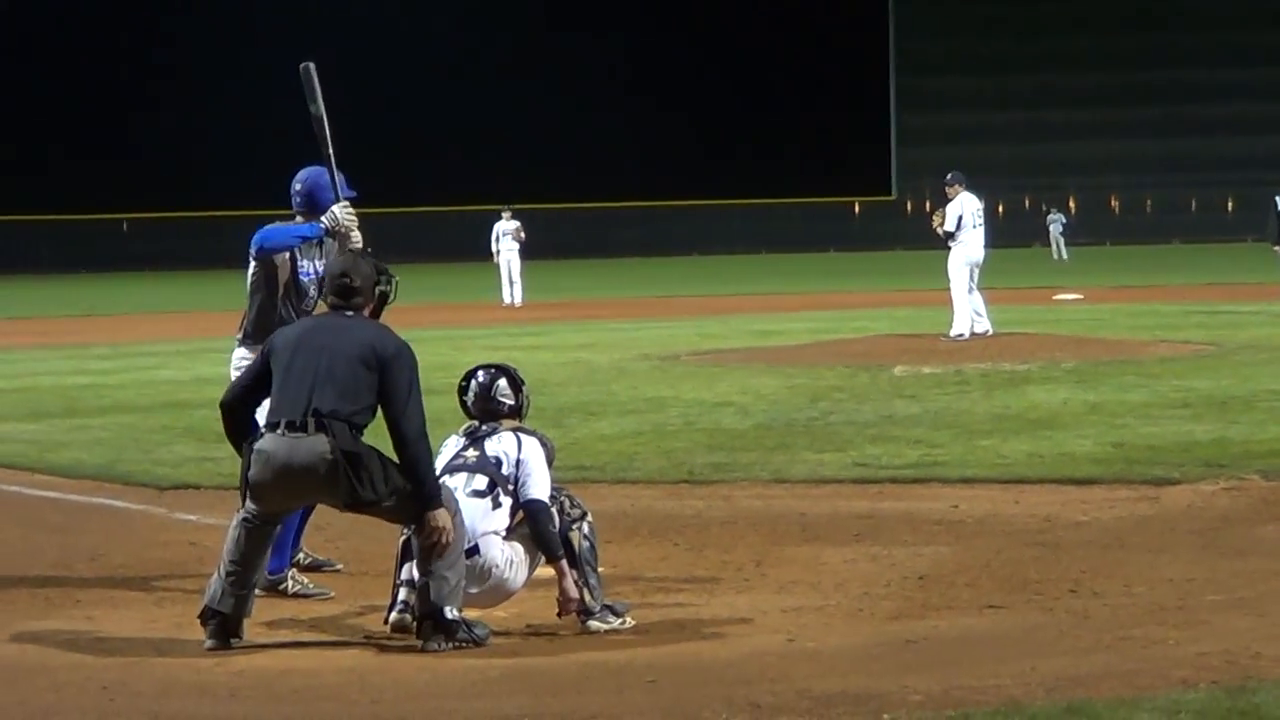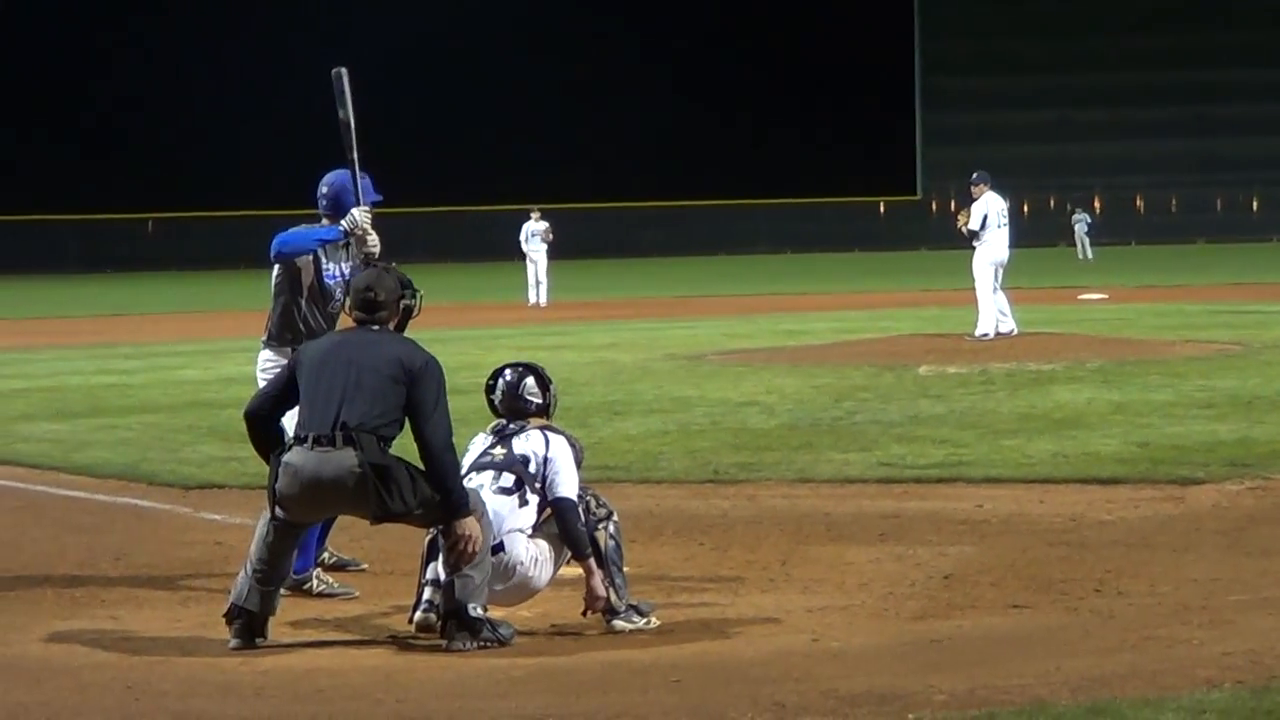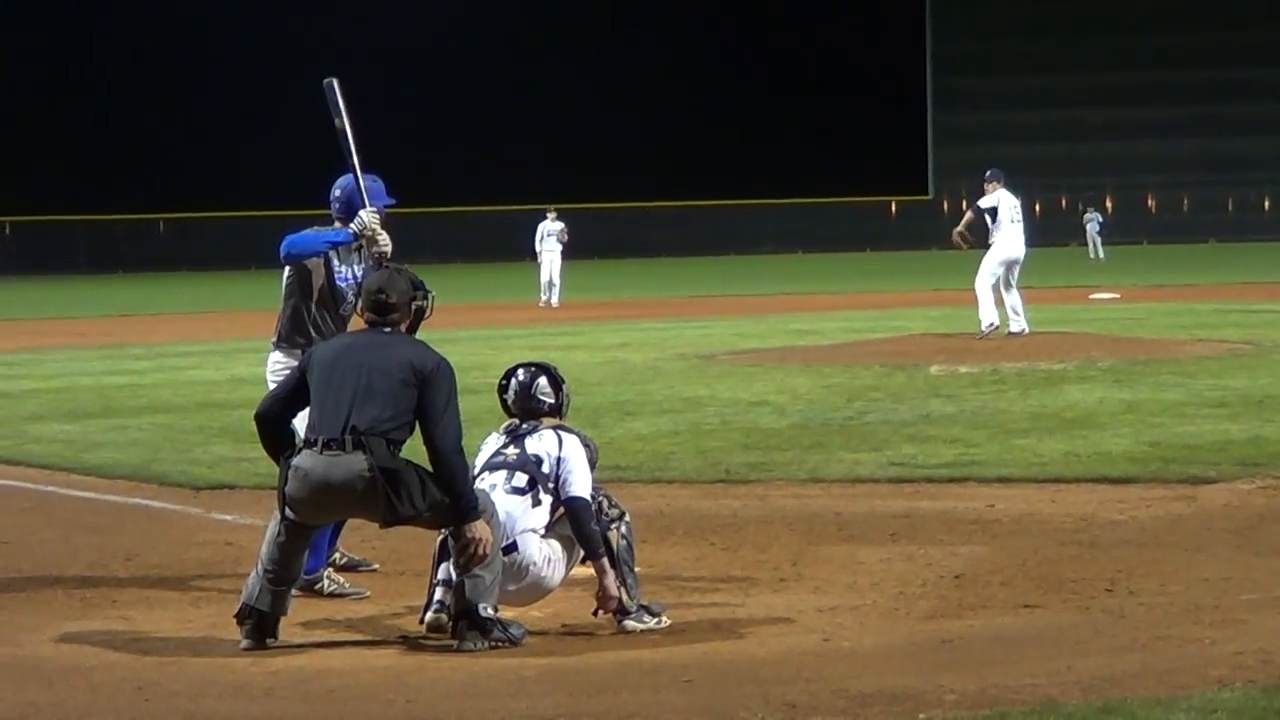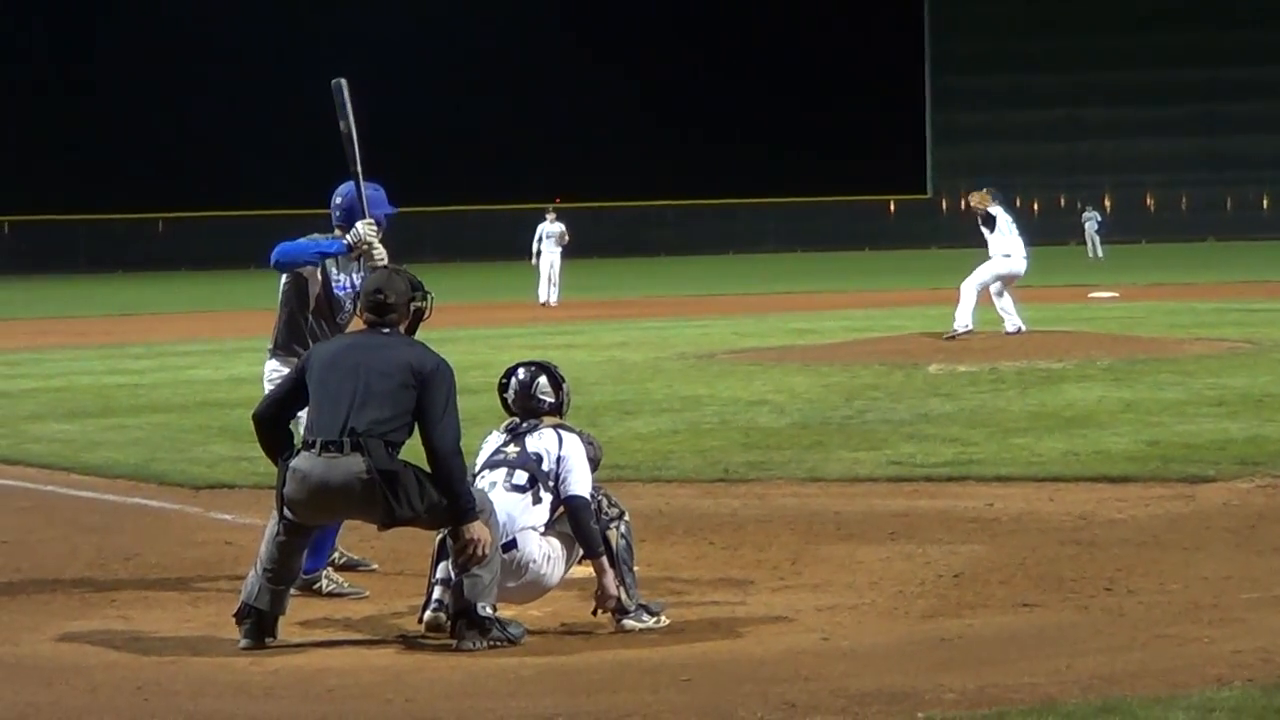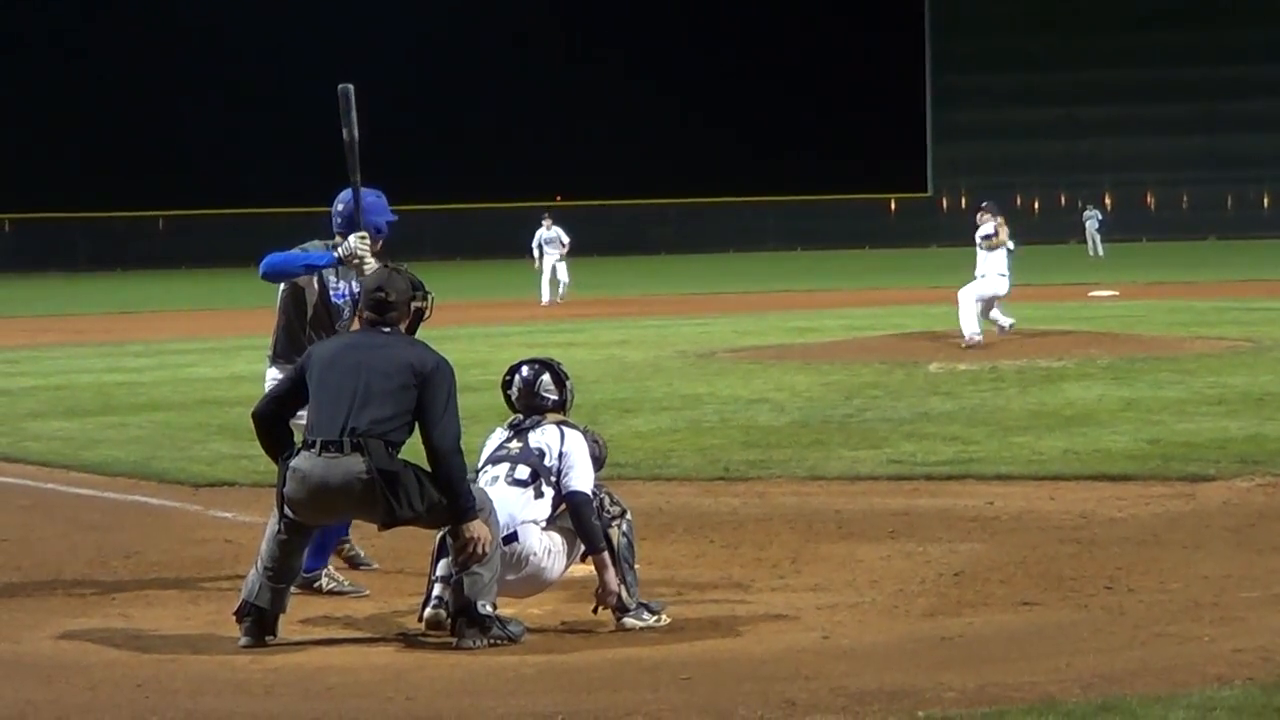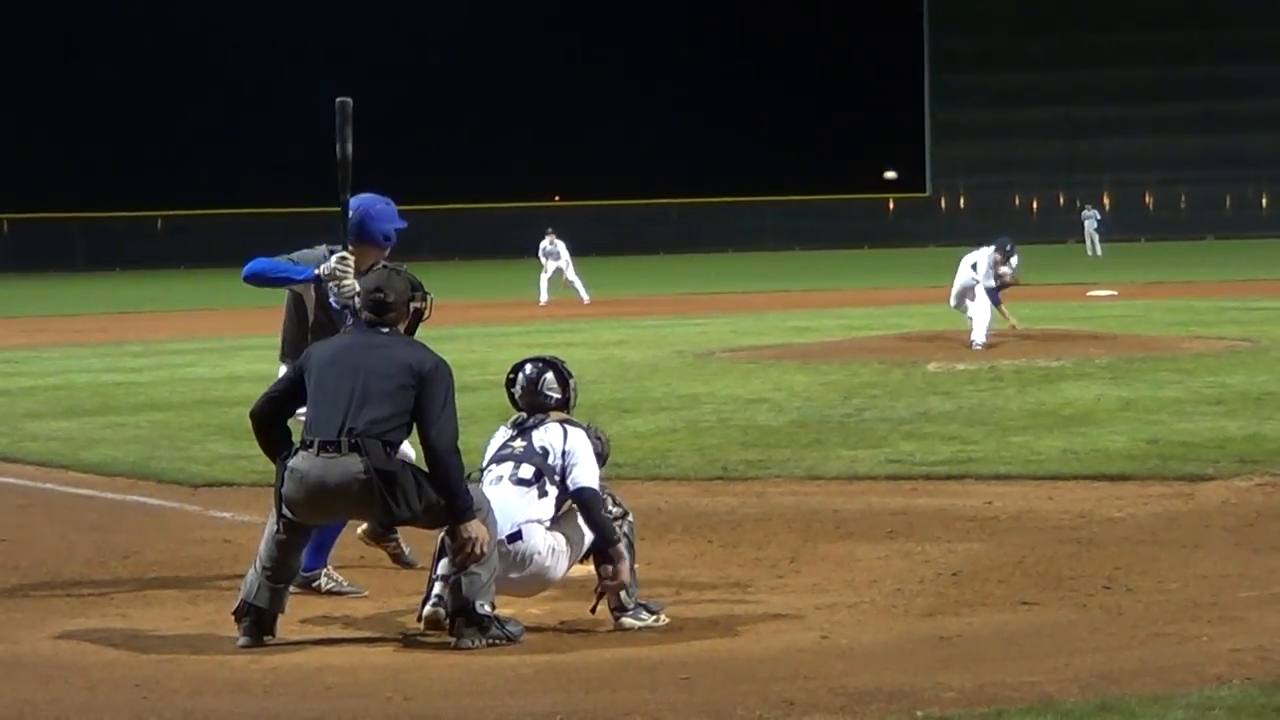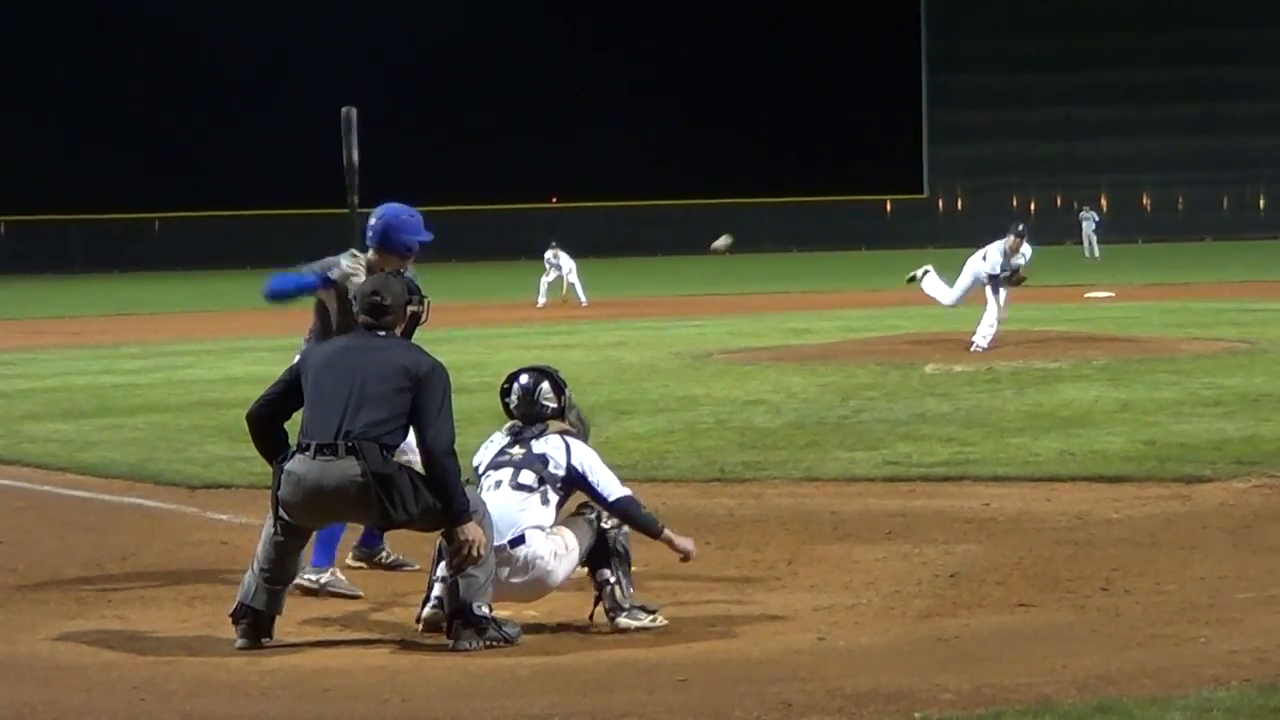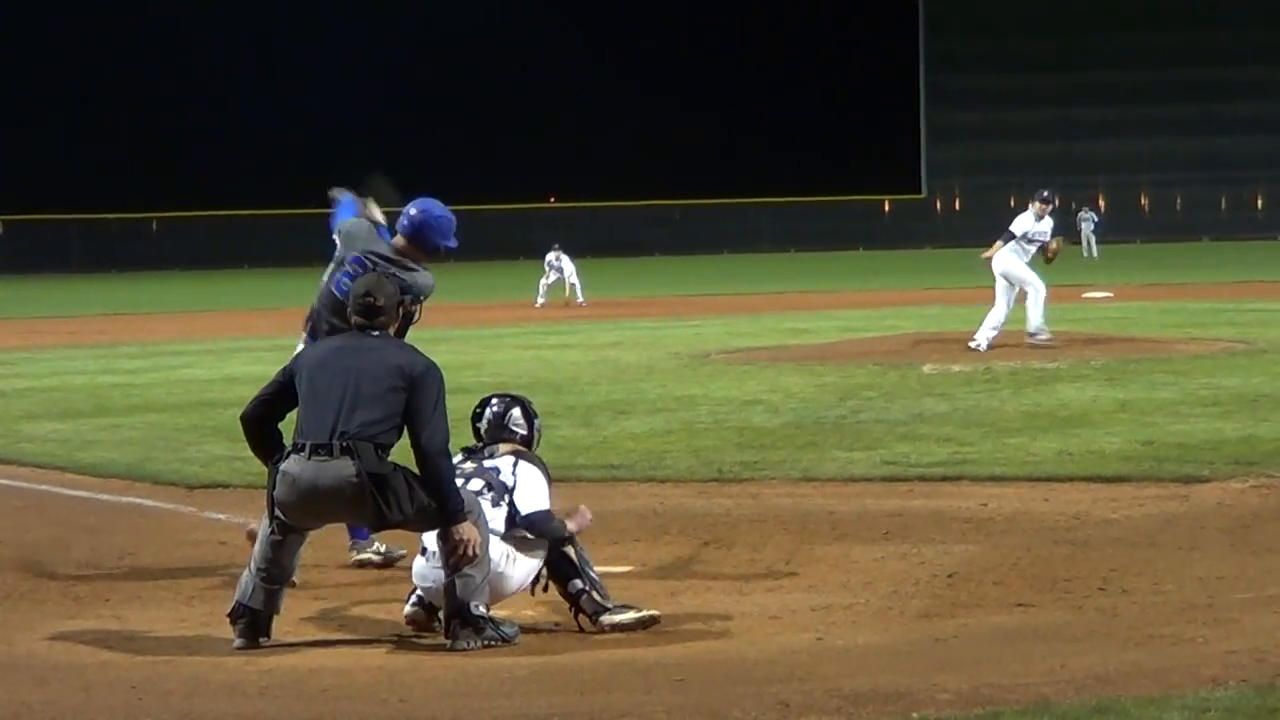
dt=0.3s
person 1, frame 1
left shoulder: (324, 243)
right shoulder: (279, 239)
right elbow: (261, 243)
left wrist: (351, 251)
right wrist: (323, 227)
left ankle: (290, 550)
right ankle: (275, 573)
person 1, frame 2
left shoulder: (349, 246)
right shoulder: (302, 241)
right elbow: (279, 248)
left wrist: (371, 257)
right wrist: (341, 230)
right hip: (287, 366)
left ankle: (315, 549)
right ankle: (299, 572)
person 1, frame 3
left shoulder: (361, 249)
right shoulder: (317, 243)
right elbow: (289, 249)
left wrist: (383, 257)
right wrist: (351, 234)
right hip: (297, 367)
left ankle: (327, 550)
right ankle: (311, 573)
person 1, frame 4
left shoulder: (359, 257)
right shoulder: (315, 249)
right elbow: (279, 257)
left wrist: (380, 269)
right wrist: (345, 244)
right hip: (293, 374)
left ankle: (325, 549)
right ankle: (311, 573)
person 1, frame 5
left shoulder: (362, 266)
right shoulder: (314, 257)
right elbow: (269, 267)
right wrist: (337, 257)
left ankle: (337, 537)
right ankle: (312, 571)
person 1, frame 6
right shoulder: (313, 261)
right elbow: (252, 271)
left wrist: (357, 296)
right wrist: (318, 275)
left knee: (401, 458)
left ankle: (381, 529)
right ankle: (310, 572)
person 1, frame 7
left shoulder: (403, 273)
right shoulder: (336, 269)
right elbow: (273, 289)
right wrist: (330, 280)
left knee: (408, 460)
left ankle: (371, 548)
right ankle: (317, 572)
person 1, frame 8
left shoulder: (354, 235)
right shoulder: (419, 284)
left elbow: (344, 215)
left wrist: (360, 210)
right wrist: (379, 223)
left ankle: (362, 544)
person 2, frame 1
left shoulder: (287, 335)
right shoulder: (388, 344)
left elbow: (234, 403)
right elbow: (408, 430)
left wrist: (255, 458)
right wrist: (432, 502)
left hip: (271, 456)
right hip: (332, 456)
left knee: (254, 514)
right knee: (440, 506)
left ankle: (220, 621)
right ankle: (442, 621)
person 2, frame 2
left shoulder: (313, 349)
right shoulder: (415, 358)
left elbow: (258, 413)
right elbow: (436, 443)
left wrist: (283, 467)
right wrist: (461, 512)
left hip: (299, 472)
right hip: (360, 471)
left knee: (281, 513)
right knee: (470, 509)
left ankle: (245, 620)
right ankle: (466, 621)
person 2, frame 3
left shoulder: (324, 350)
right shoulder: (427, 360)
left elbow: (268, 415)
right elbow: (445, 446)
left wrist: (294, 470)
right wrist: (470, 516)
left hip: (309, 475)
right hip: (372, 475)
left knee: (291, 516)
right knee: (480, 509)
left ankle: (257, 621)
right ankle: (477, 620)
person 2, frame 4
left shoulder: (322, 351)
right shoulder: (426, 361)
left elbow: (266, 416)
right elbow: (443, 447)
left wrist: (293, 470)
right wrist: (467, 517)
left hip: (308, 477)
right hip: (370, 477)
left knee: (289, 516)
right knee: (478, 508)
left ankle: (255, 621)
right ankle: (476, 620)
person 2, frame 5
left shoulder: (322, 350)
right shoulder: (427, 361)
left elbow: (266, 414)
right elbow: (443, 446)
left wrist: (293, 469)
right wrist: (468, 516)
left hip: (309, 477)
right hip: (372, 477)
left knee: (289, 514)
right knee: (478, 507)
left ankle: (255, 619)
right ankle: (476, 619)
person 2, frame 6
left shoulder: (321, 350)
right shoulder: (425, 361)
left elbow: (263, 414)
right elbow: (441, 446)
left wrist: (291, 468)
right wrist: (465, 517)
left hip: (307, 477)
right hip: (369, 478)
left knee: (287, 514)
right knee: (475, 507)
left ankle: (254, 619)
right ankle: (474, 619)
person 2, frame 7
left shoulder: (318, 353)
right shoulder: (422, 364)
left elbow: (260, 416)
right elbow: (437, 449)
right wrist: (462, 518)
left hip: (303, 480)
right hip: (366, 480)
left knee: (285, 514)
right knee: (472, 510)
left ankle: (251, 620)
right ankle: (471, 621)
person 2, frame 8
left shoulder: (313, 353)
right shoulder: (416, 364)
left elbow: (254, 417)
right elbow: (431, 449)
right wrist: (457, 518)
left hip: (298, 481)
right hip: (360, 480)
left knee: (281, 514)
right knee: (465, 508)
left ankle: (249, 621)
right ankle: (469, 620)
person 3, frame 1
left shoulder: (452, 443)
right shoulder: (524, 442)
right elbow: (538, 515)
right wrist: (565, 577)
right hip: (491, 577)
right knee: (566, 507)
left ankle: (405, 606)
right ankle: (593, 610)
person 3, frame 2
left shoulder: (479, 441)
right shoulder: (551, 440)
right elbow: (566, 513)
right wrist: (592, 574)
right hip: (516, 573)
right knee: (592, 506)
left ankle: (430, 605)
right ankle: (618, 610)
person 3, frame 3
left shoulder: (492, 441)
right shoulder: (564, 440)
right elbow: (579, 513)
right wrist: (605, 574)
right hip: (529, 574)
right knee: (605, 508)
left ankle: (441, 606)
right ankle: (630, 610)
person 3, frame 4
left shoulder: (493, 440)
right shoulder: (565, 439)
right elbow: (579, 512)
right wrist: (605, 572)
right hip: (528, 571)
right knee: (604, 507)
left ankle: (439, 605)
right ankle: (628, 609)
person 3, frame 5
left shoulder: (497, 436)
right shoulder: (567, 435)
right elbow: (580, 506)
right wrist: (606, 568)
right hip: (530, 565)
right knee: (607, 506)
left ankle: (439, 603)
right ankle: (628, 608)
person 3, frame 6
left shoulder: (502, 435)
right shoulder: (571, 433)
right elbow: (588, 499)
right wrist: (620, 555)
right hip: (533, 564)
right knee: (609, 507)
left ankle: (438, 602)
right ankle: (626, 608)
person 3, frame 7
left shoulder: (495, 442)
right shoulder: (572, 445)
right elbow: (622, 504)
right wrist: (671, 538)
right hip: (535, 570)
right knee: (601, 515)
left ankle: (437, 605)
right ankle: (623, 609)
person 3, frame 8
left shoulder: (458, 460)
right shoulder: (525, 466)
right elbow: (538, 523)
right wrist: (572, 525)
left hip: (428, 575)
right knee: (556, 536)
left ankle: (421, 604)
right ankle: (603, 610)
